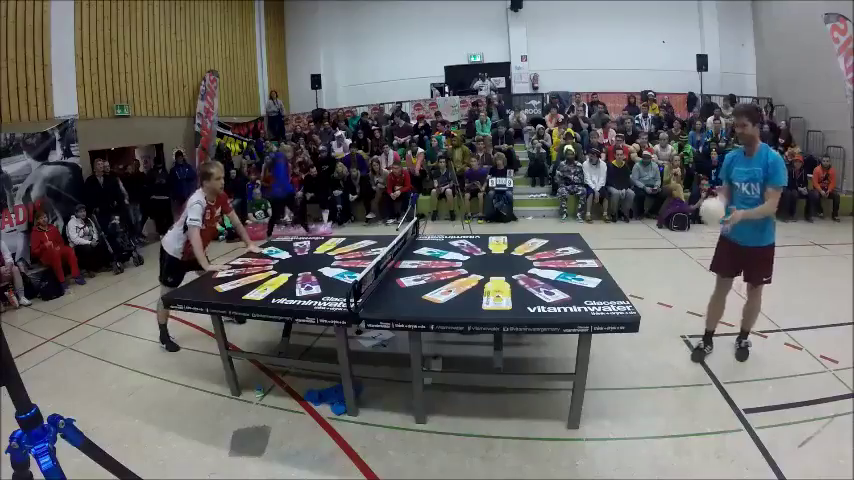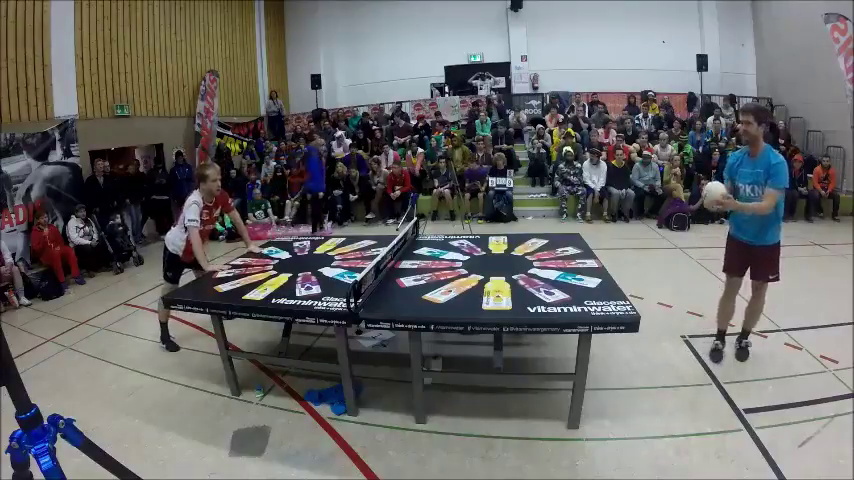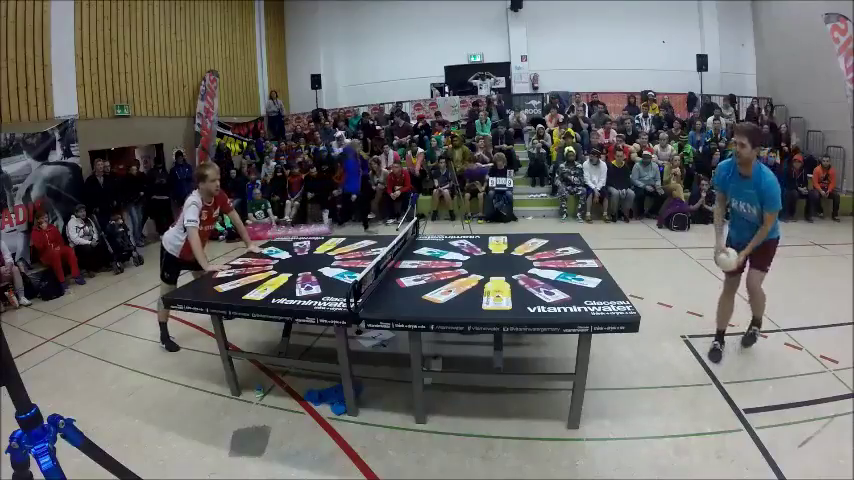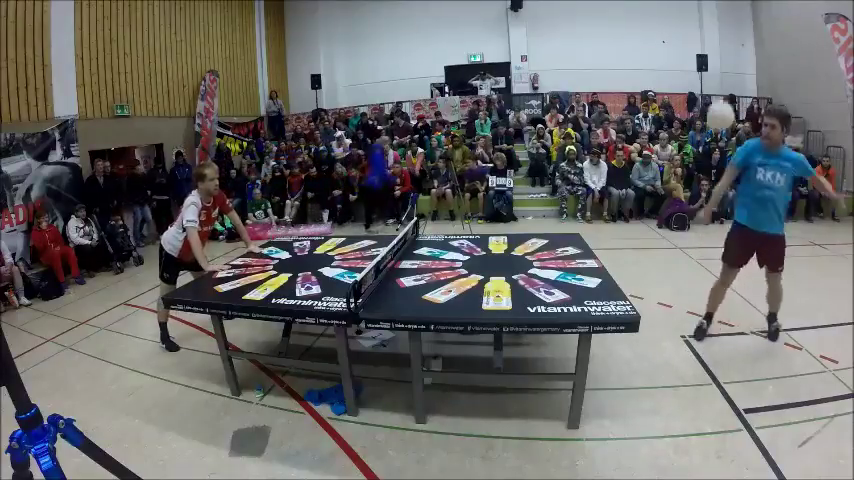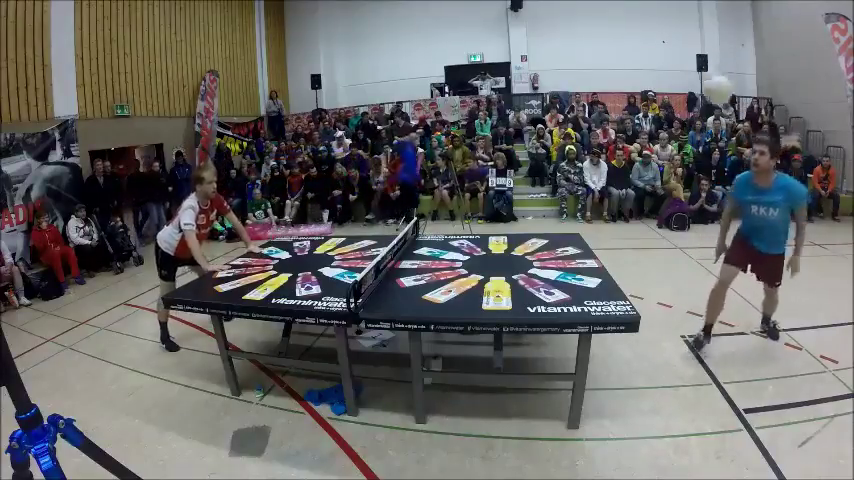
dt=0.4s
person 1, frame 1
left shoulder: (773, 161)
right shoulder: (731, 158)
left elbow: (771, 205)
right elbow: (726, 192)
left wrist: (742, 215)
left hip: (760, 241)
right hip: (730, 237)
left knee: (754, 292)
right knee: (720, 289)
left ankle: (743, 338)
right ankle: (707, 339)
person 1, frame 2
left shoulder: (776, 163)
right shoulder: (734, 158)
left elbow: (767, 206)
right elbow: (728, 192)
left wrist: (736, 206)
right wrist: (721, 200)
left hip: (766, 240)
right hip: (737, 236)
left knee: (758, 291)
right knee: (730, 289)
left ankle: (743, 338)
right ankle: (719, 339)
person 1, frame 3
left shoulder: (768, 182)
right shoulder: (724, 169)
left elbow: (768, 225)
right elbow: (720, 203)
left wrist: (745, 253)
right wrist: (719, 238)
left hip: (764, 239)
right hip: (736, 236)
left knee: (753, 284)
right knee: (729, 286)
left ankle: (756, 323)
right ankle: (719, 339)
person 1, frame 4
left shoulder: (794, 160)
right shoulder: (750, 148)
left elbow: (816, 179)
right elbow: (727, 178)
left wrist: (834, 196)
right wrist: (710, 206)
left hip: (773, 231)
right hip: (744, 226)
left knee: (774, 280)
right knee: (726, 277)
left ankle: (772, 319)
right ankle: (706, 320)
person 1, frame 5
left shoulder: (791, 188)
right shoulder: (741, 181)
left elbow: (801, 221)
right elbow: (729, 211)
left wrist: (797, 255)
right wrist: (721, 240)
left hip: (774, 247)
right hip: (746, 238)
left knee: (771, 291)
right knee: (722, 281)
left ankle: (767, 321)
right ankle: (706, 331)
person 2, frame 1
left shoulder: (220, 197)
right shoulder: (197, 202)
left elbow: (234, 219)
right elbow: (194, 235)
left wrist: (249, 244)
right wrist: (206, 265)
left hip: (194, 249)
right hip: (174, 250)
right knee: (168, 293)
right ankle: (163, 335)
person 2, frame 2
left shoulder: (221, 196)
right shoulder: (194, 203)
left elbow: (236, 219)
right elbow: (194, 234)
left wrist: (249, 244)
right wrist: (206, 265)
left hip: (195, 248)
right hip: (176, 248)
right knee: (170, 290)
right ankle: (164, 335)
person 2, frame 3
left shoulder: (219, 197)
right shoulder: (193, 203)
left elbow: (235, 219)
right elbow: (193, 235)
left wrist: (249, 244)
right wrist: (206, 265)
left hip: (193, 250)
right hip: (174, 249)
right knee: (168, 291)
right ankle: (164, 335)
person 2, frame 4
left shoulder: (218, 197)
right shoulder: (192, 203)
left elbow: (235, 219)
right elbow: (193, 236)
left wrist: (249, 244)
right wrist: (206, 265)
left hip: (192, 251)
right hip: (172, 249)
right knee: (167, 293)
right ankle: (164, 335)
person 2, frame 5
left shoulder: (215, 199)
right shoulder: (189, 207)
left elbow: (234, 221)
right elbow: (191, 239)
left wrist: (249, 244)
right wrist: (206, 265)
left hip: (188, 249)
right hip: (168, 248)
right knee: (167, 292)
right ankle: (164, 335)
